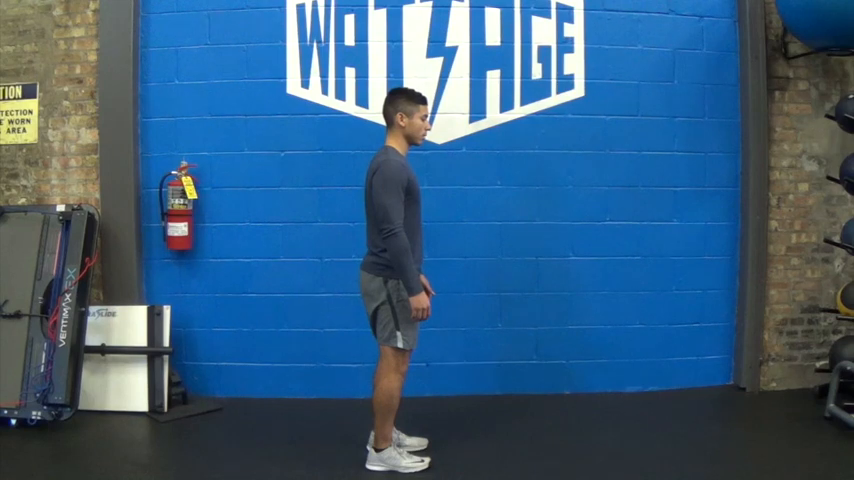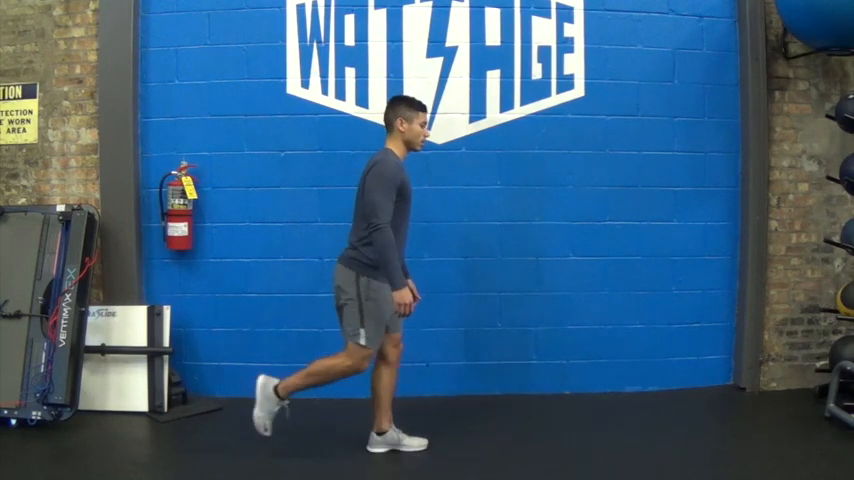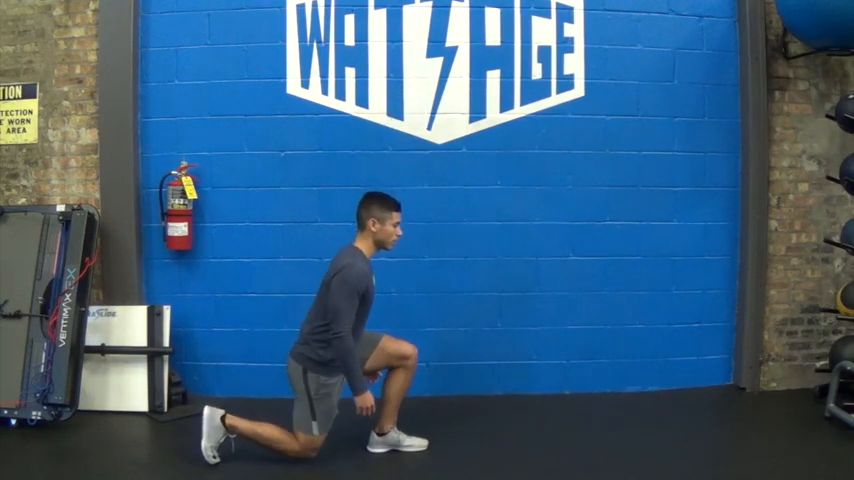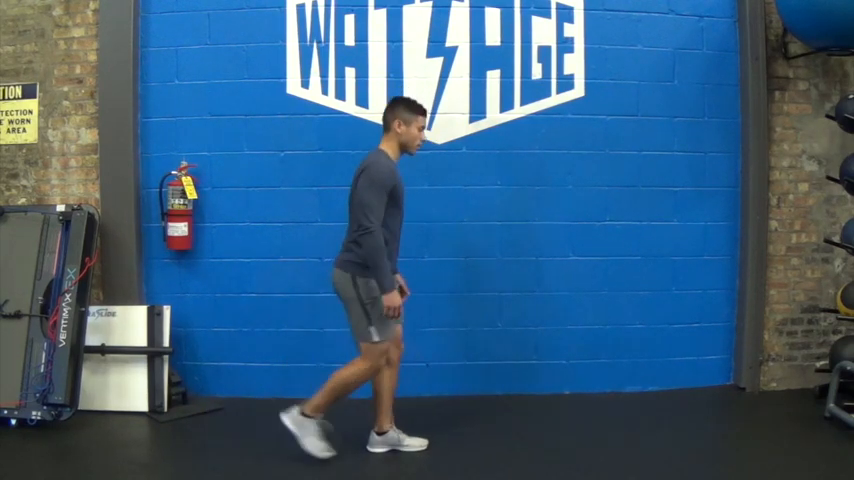
dt=1s
person 1, frame 1
left shoulder: (394, 163)
right shoulder: (390, 167)
right elbow: (392, 233)
left wrist: (416, 275)
right wrist: (413, 288)
left hip: (392, 276)
right hip: (389, 280)
left knee: (393, 360)
right knee: (395, 363)
left ankle: (385, 434)
right ankle: (381, 451)
person 1, frame 2
left shoulder: (391, 166)
right shoulder: (386, 166)
right elbow: (379, 228)
left wrist: (404, 277)
right wrist: (396, 285)
left hip: (375, 274)
right hip: (364, 275)
left knee: (392, 351)
right knee: (357, 358)
left ankle: (383, 432)
right ankle: (278, 390)
person 1, frame 3
left shoulder: (356, 259)
right shoulder: (353, 270)
right elbow: (339, 335)
left wrist: (363, 363)
right wrist: (359, 389)
left hip: (334, 350)
right hip: (319, 363)
left knee: (407, 355)
right knee: (305, 448)
left ankle: (385, 433)
right ankle: (224, 422)
person 1, frame 4
left shoulder: (384, 166)
right shoulder: (378, 168)
right elbow: (369, 231)
left wrist: (393, 274)
right wrist: (387, 288)
left hip: (374, 274)
right hip: (361, 275)
left knee: (393, 351)
right knee: (375, 357)
left ankle: (383, 433)
right ankle: (307, 413)
